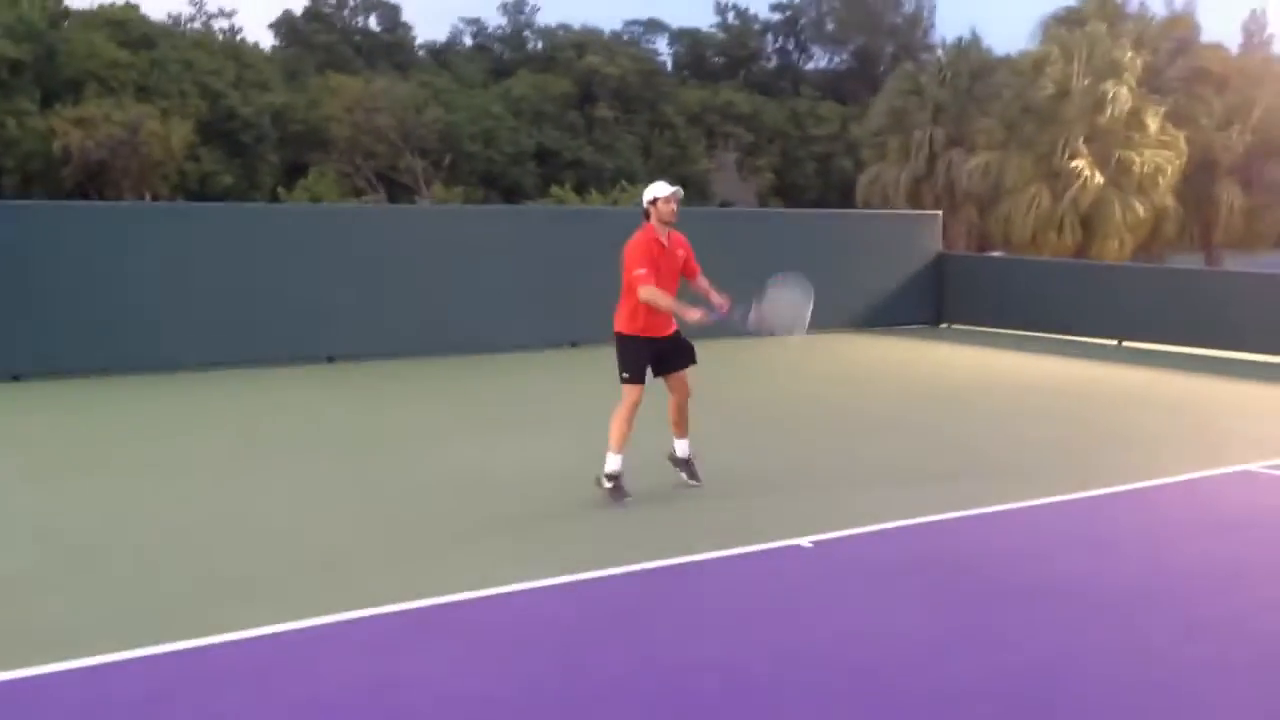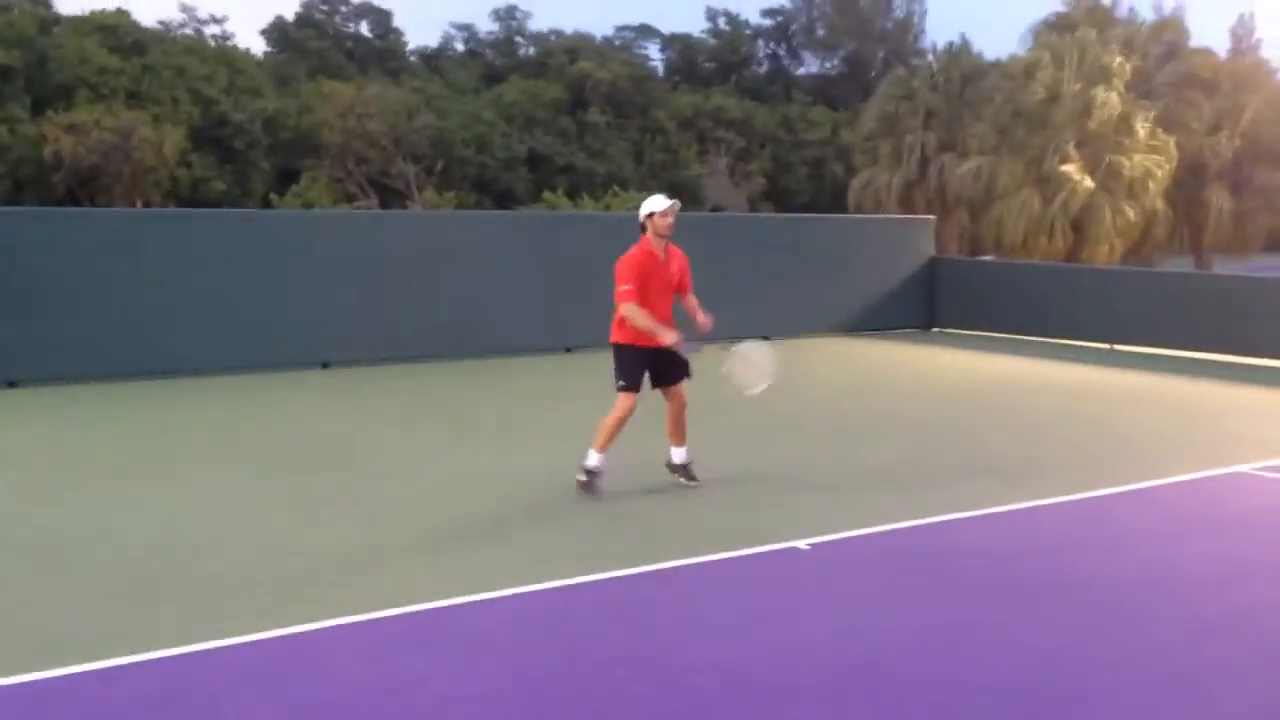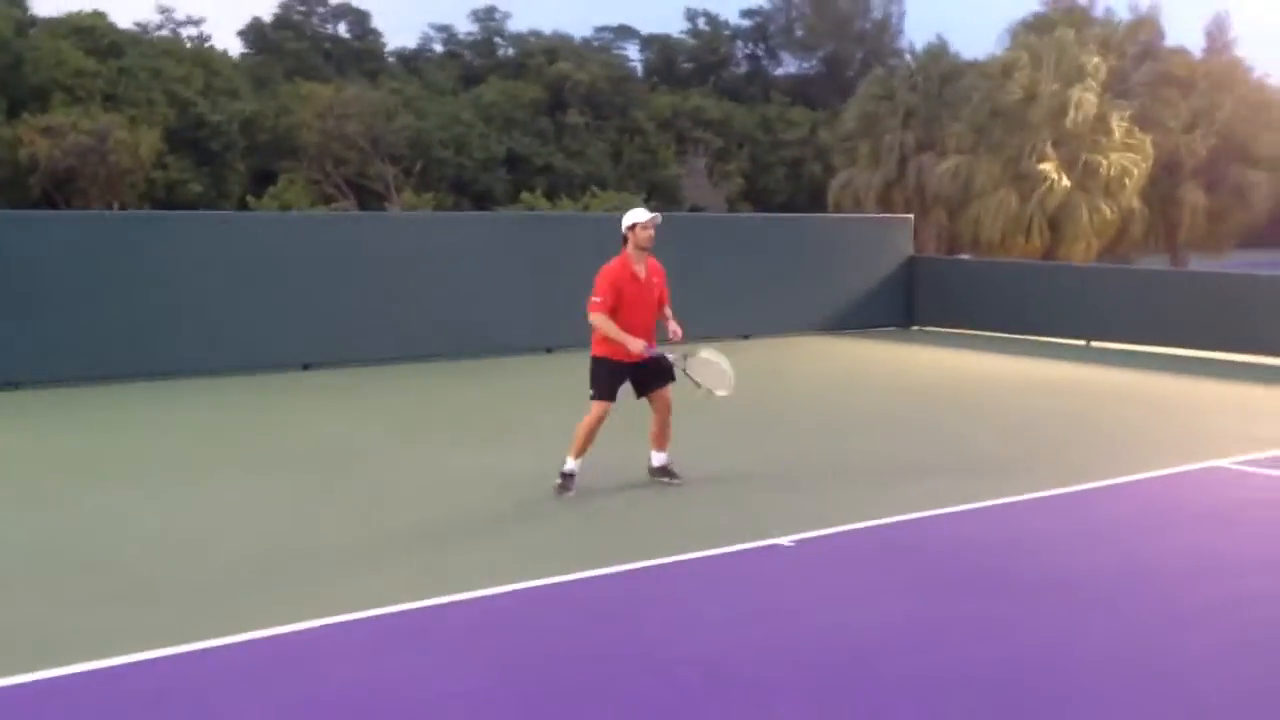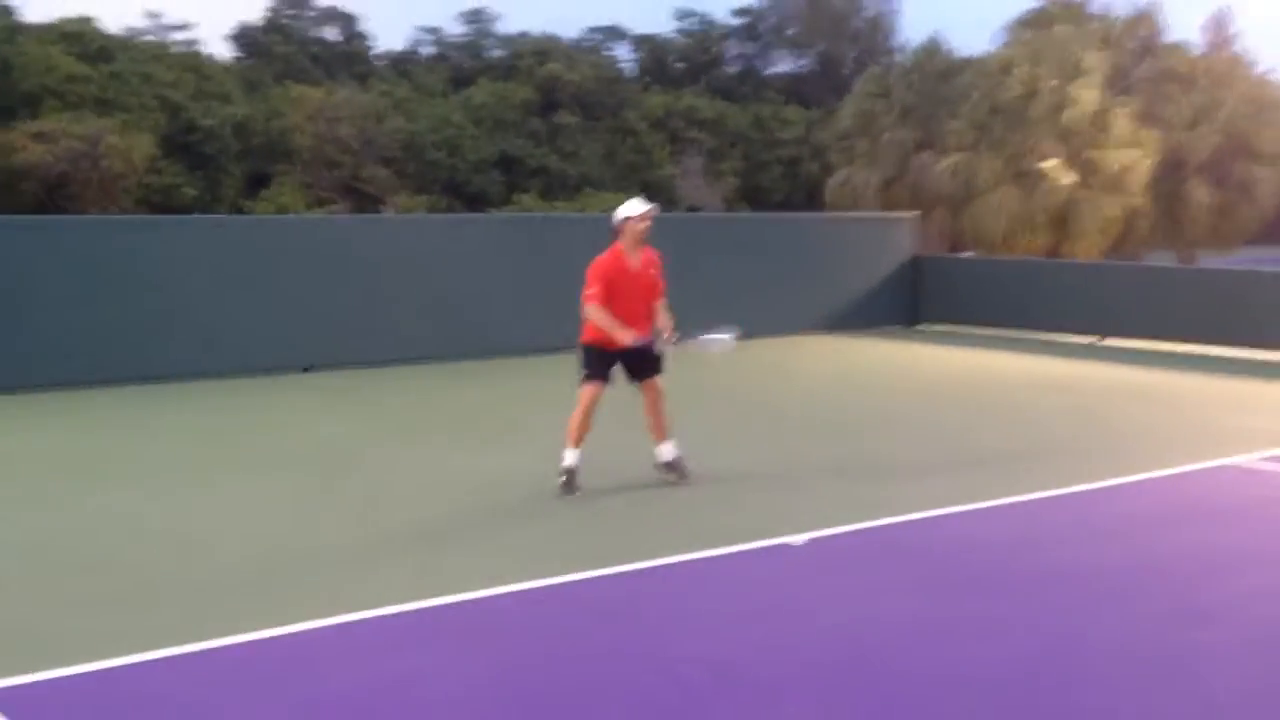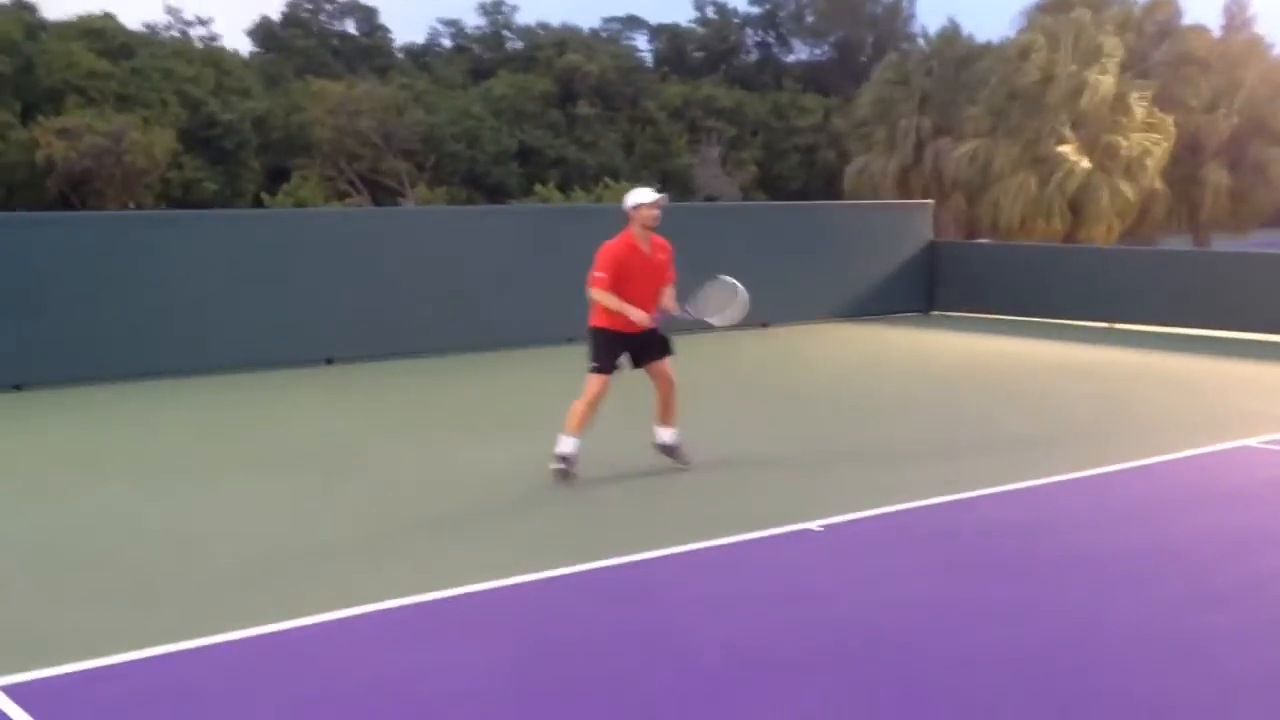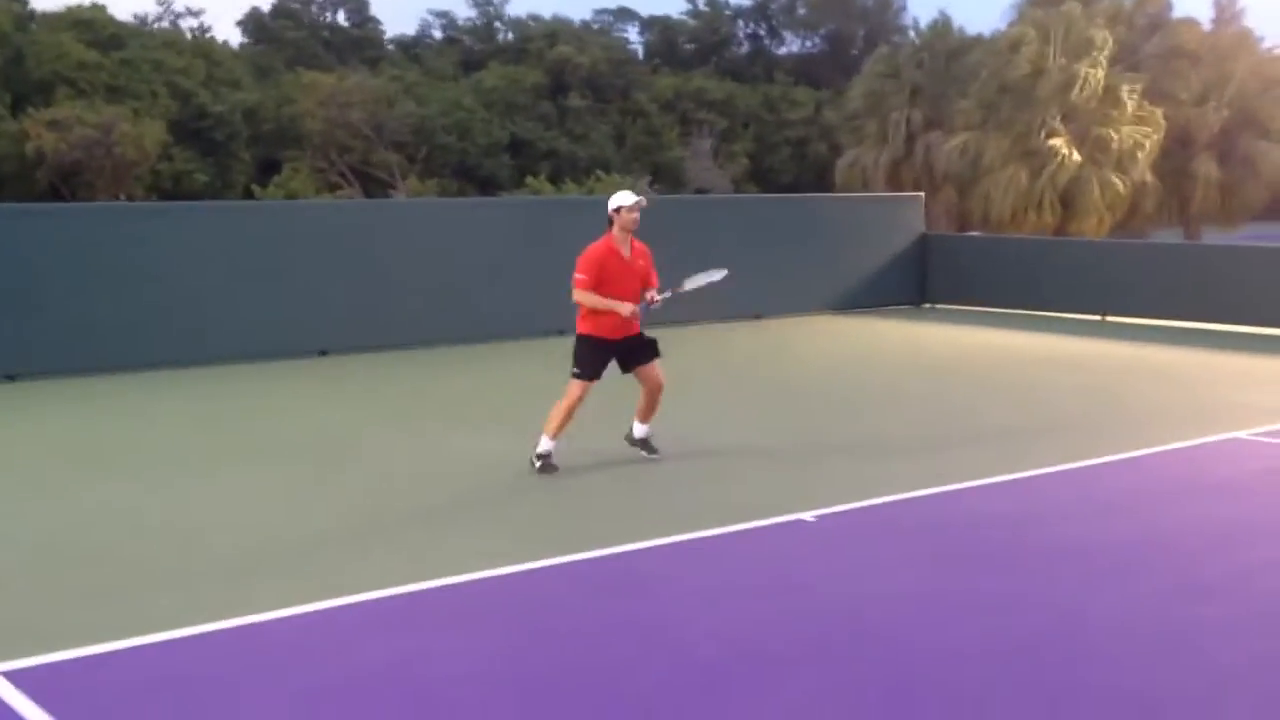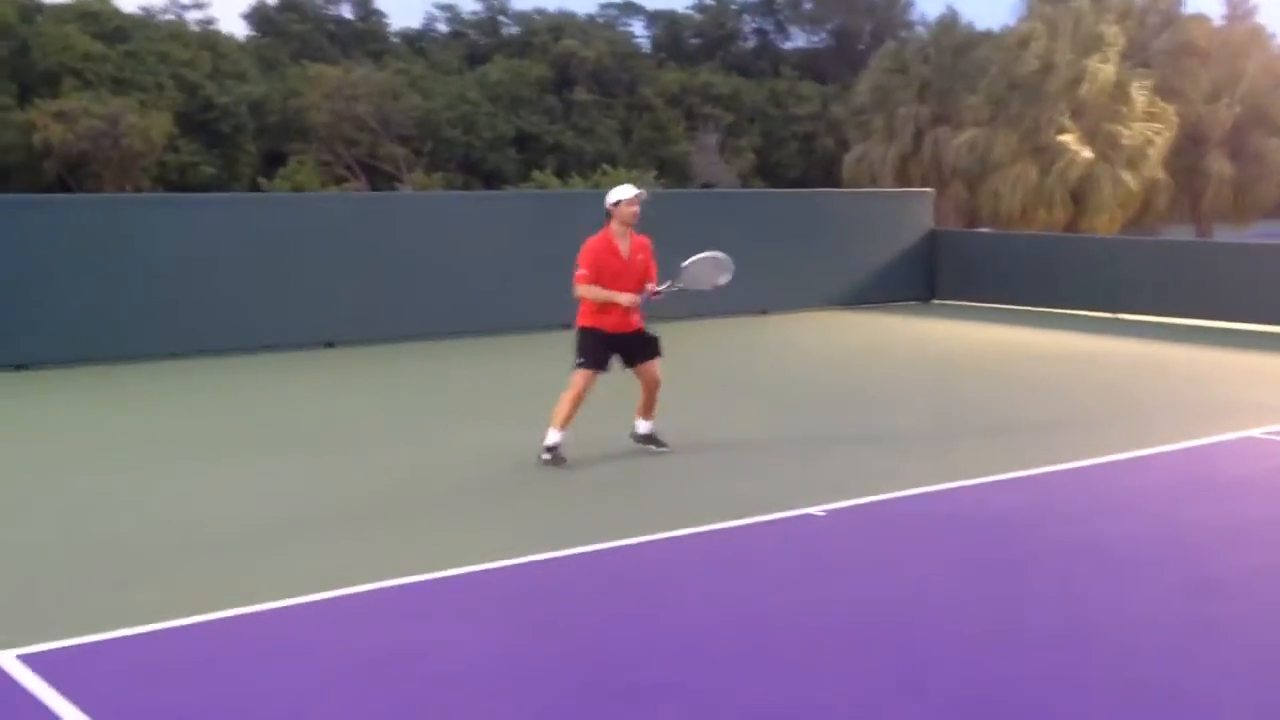
dt=0.1s
person 1, frame 1
left shoulder: (680, 241)
right shoulder: (639, 244)
left elbow: (693, 275)
right elbow: (645, 292)
left wrist: (713, 295)
right wrist: (684, 311)
left hip: (666, 330)
right hip: (634, 331)
left knee: (681, 391)
right knee: (631, 398)
left ankle: (682, 455)
right ankle: (611, 472)
person 1, frame 2
left shoulder: (678, 256)
right shoulder: (633, 259)
left elbow: (684, 292)
right elbow: (626, 307)
left wrist: (698, 313)
right wrist: (661, 333)
left hip: (664, 343)
right hip: (630, 342)
left knee: (678, 401)
right knee: (626, 407)
left ankle: (678, 460)
right ankle: (591, 465)
person 1, frame 3
left shoulder: (657, 269)
right shoulder: (611, 273)
left elbow: (661, 305)
right elbow: (596, 317)
left wrist: (671, 322)
right wrist: (628, 340)
left hip: (644, 352)
right hip: (610, 354)
left knee: (664, 405)
right knee: (598, 413)
left ankle: (659, 464)
right ankle: (569, 469)
person 1, frame 4
left shoulder: (653, 261)
right shoulder: (604, 264)
left elbow: (657, 298)
right elbow: (589, 309)
left wrist: (663, 320)
right wrist: (617, 332)
left hip: (638, 340)
right hip: (601, 341)
left knee: (655, 396)
right knee: (588, 400)
left ankle: (668, 457)
right ankle: (569, 465)
person 1, frame 5
left shoulder: (662, 247)
right shoulder: (613, 250)
left elbow: (666, 284)
right elbow: (596, 292)
left wrist: (668, 300)
right wrist: (630, 311)
left hip: (644, 326)
right hip: (608, 326)
left knee: (666, 380)
right knee: (596, 389)
left ankle: (667, 440)
right ankle: (564, 452)
person 1, frame 6
left shoulder: (643, 252)
right shoulder: (595, 253)
left elbow: (649, 287)
right elbow: (579, 294)
left wrist: (650, 297)
right wrist: (617, 307)
left hip: (629, 331)
right hip: (594, 333)
left knee: (655, 383)
right knee: (575, 395)
left ankle: (639, 434)
right ankle: (542, 451)
person 1, frame 7
left shoulder: (644, 245)
right shoulder: (595, 246)
left elbow: (649, 282)
right elbow: (581, 290)
left wrist: (651, 289)
right wrist: (618, 297)
left hip: (630, 325)
right hip: (596, 326)
left knee: (653, 379)
right knee: (579, 385)
left ankle: (643, 430)
right ankle: (551, 443)
